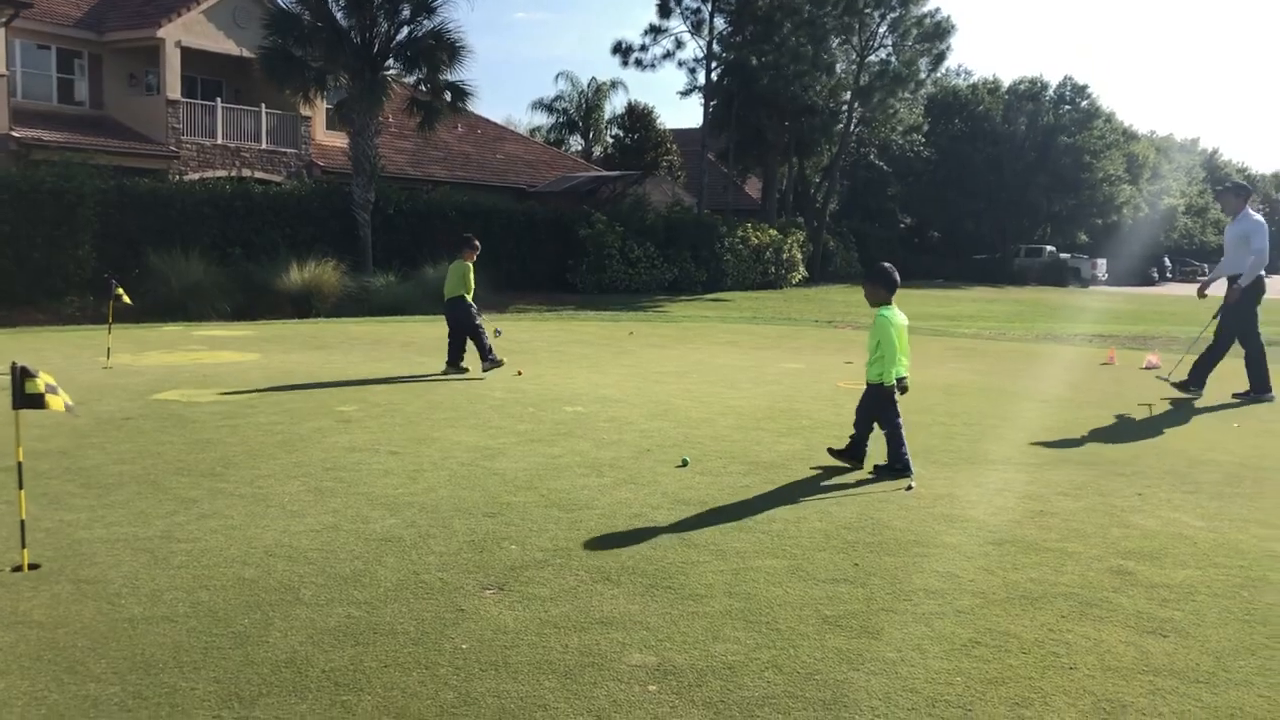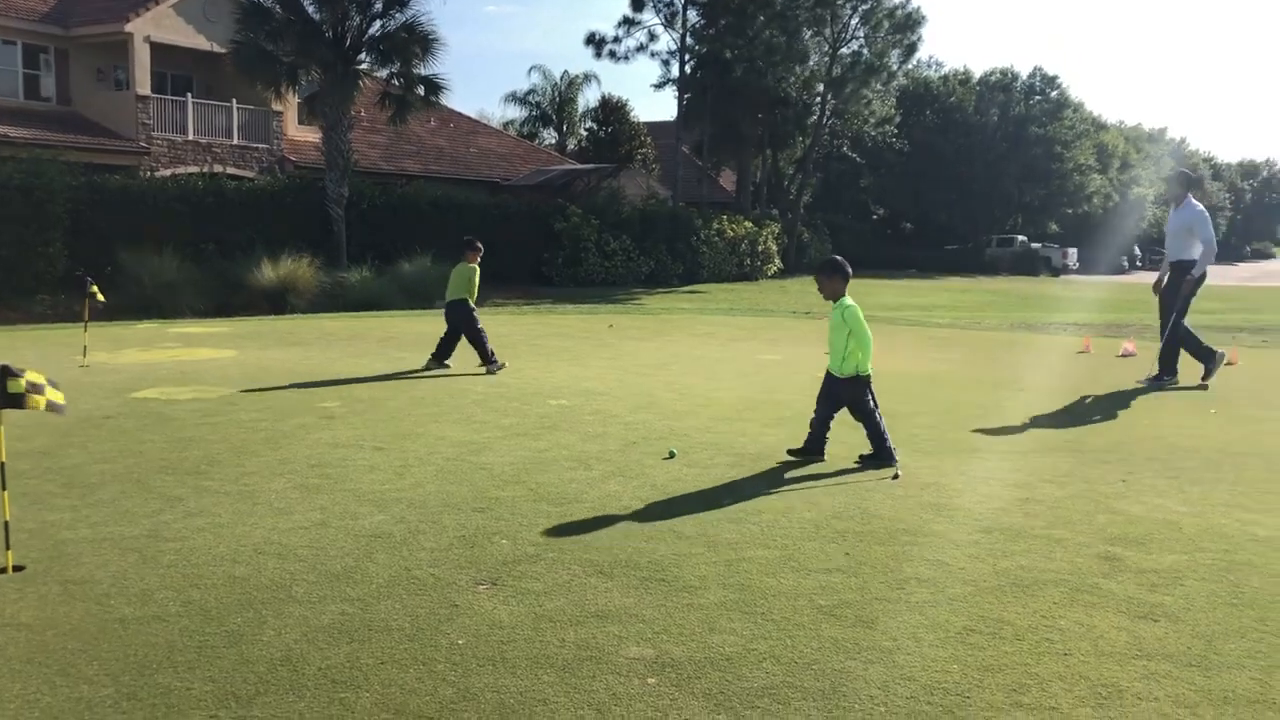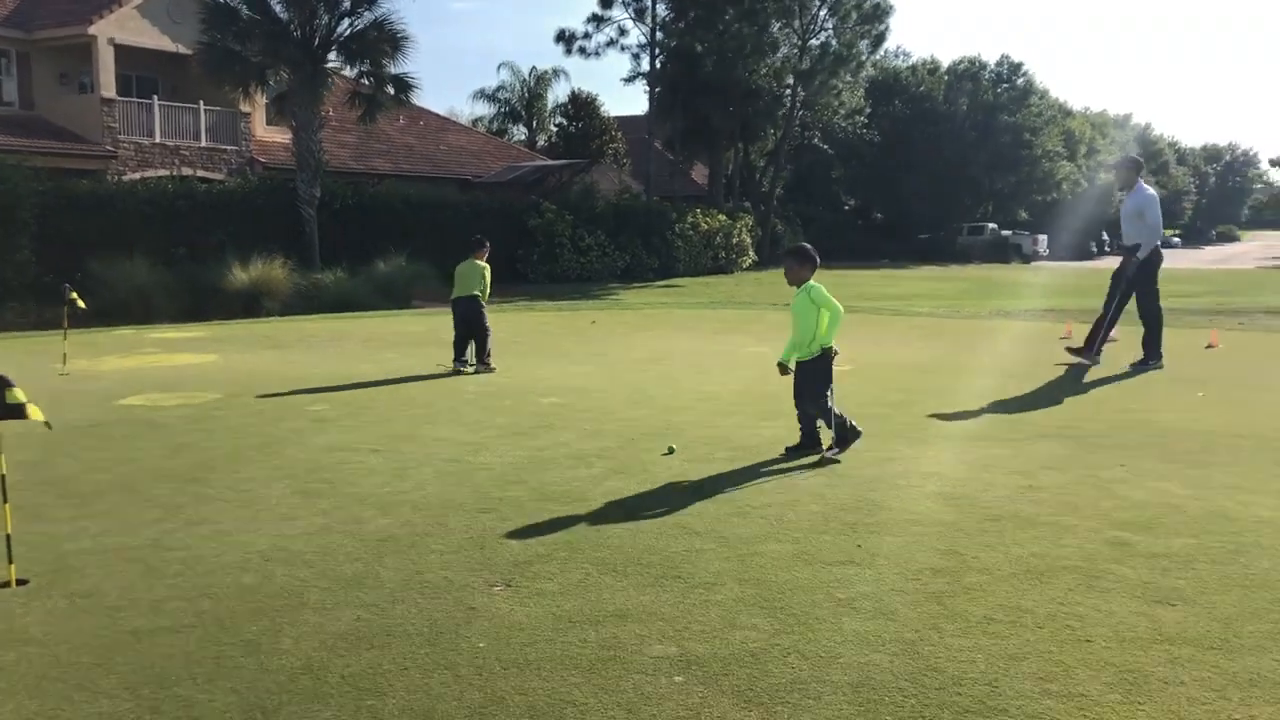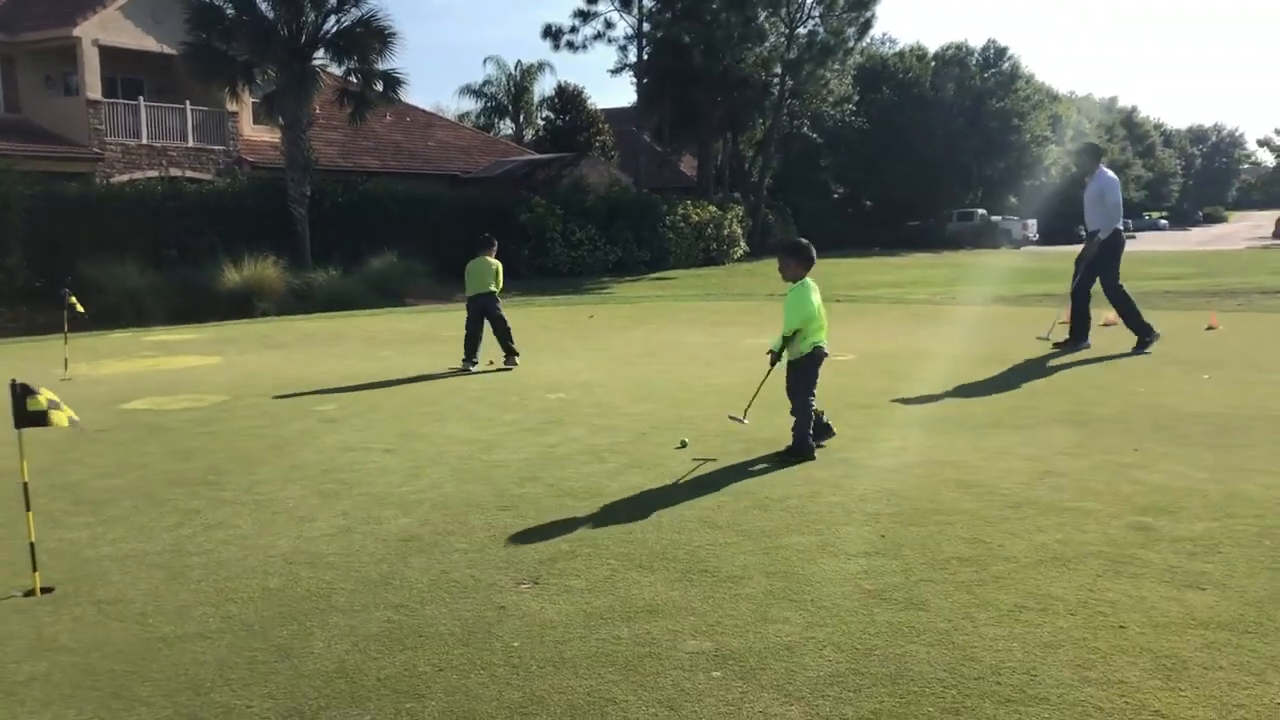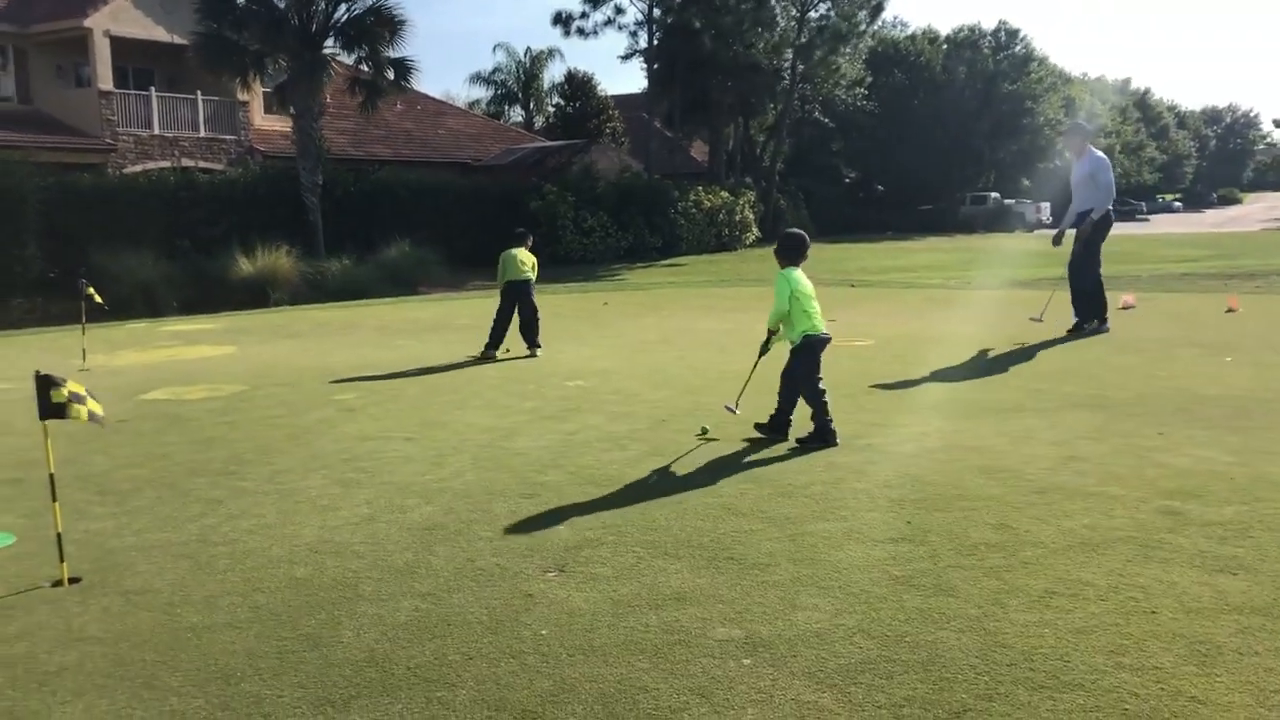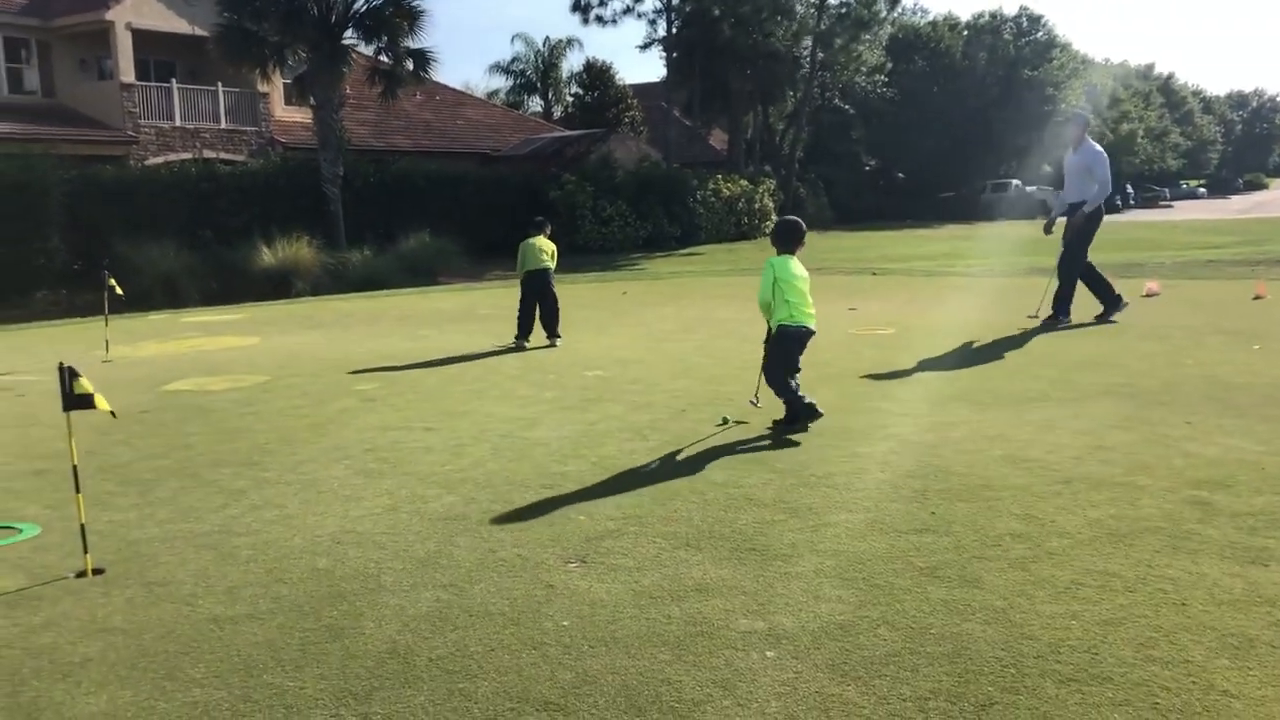
dt=0.3s
person 1, frame 1
left shoulder: (882, 317)
right shoulder: (898, 315)
left elbow: (891, 351)
right elbow: (902, 349)
left wrist: (888, 381)
right wrist: (902, 376)
left hip: (882, 381)
right hip: (881, 380)
left knee: (890, 423)
right knee: (863, 416)
left ankle: (900, 465)
right ankle: (854, 453)
person 1, frame 2
left shoulder: (848, 309)
right shoulder: (837, 308)
left elbow: (865, 339)
left wrist: (864, 370)
left hip: (851, 375)
right hip: (836, 372)
left knee: (866, 415)
right knee: (823, 410)
left ankle: (884, 453)
right ankle: (814, 448)
person 1, frame 3
left shoulder: (814, 290)
right shoulder: (798, 297)
left elbow: (837, 311)
left wrist: (827, 341)
right wrist: (784, 358)
left hip: (819, 355)
right hip: (802, 357)
left knee: (817, 401)
right knee: (802, 401)
left ankle: (846, 431)
right ankle: (809, 442)
person 1, frame 4
left shoulder: (807, 287)
right shoulder: (793, 292)
left elbow: (811, 312)
left wrist: (789, 332)
right wrist: (777, 348)
left hip: (809, 352)
right hip: (796, 353)
left knee: (801, 399)
right knee: (797, 397)
left ankle: (802, 446)
right ankle: (822, 429)
person 1, frame 5
left shoulder: (783, 277)
right shoulder: (802, 279)
left elbow: (782, 309)
left wrist: (771, 329)
right wrist: (772, 339)
left hip: (807, 339)
right hip: (811, 337)
left knee: (809, 386)
right knee: (789, 381)
left ankle: (825, 433)
right ankle: (779, 424)
person 1, frame 6
left shoulder: (772, 264)
right shoulder: (801, 269)
left elbow: (766, 298)
left wrist: (770, 320)
right wrist: (774, 324)
left hip: (787, 326)
right hip: (805, 326)
left knee: (773, 371)
right knee: (787, 371)
left ankle: (802, 409)
right ankle: (795, 417)
person 2, frame 1
left shoulder: (1254, 223)
right shoulder: (1233, 224)
left elbow: (1260, 258)
left wrist: (1239, 286)
right wrist: (1208, 280)
left hip: (1248, 285)
right hip: (1239, 285)
left knee: (1225, 335)
right knee: (1247, 337)
left ankle: (1195, 382)
right ankle: (1260, 389)
person 2, frame 2
left shoulder: (1196, 212)
right shoulder: (1175, 210)
left elbow: (1210, 247)
left wrist: (1193, 276)
right wrist: (1161, 276)
left hip: (1188, 271)
right hip: (1177, 270)
left knee: (1170, 321)
right knee: (1172, 321)
left ankle: (1167, 373)
right ankle: (1210, 356)
person 2, frame 3
left shoulder: (1147, 195)
right shoulder: (1129, 195)
left elbow: (1156, 231)
left wrist: (1137, 258)
left hip: (1146, 256)
right hip: (1132, 256)
left knee: (1148, 306)
right knee: (1113, 302)
left ankle: (1153, 357)
right ankle: (1092, 350)
person 2, frame 4
left shoulder: (1107, 180)
right shoulder: (1092, 181)
left elbow: (1115, 214)
left wrist: (1097, 240)
right wrist: (1091, 243)
left hip: (1108, 240)
right hip: (1096, 240)
left knee: (1112, 289)
right knee: (1079, 288)
left ankle: (1145, 333)
right ankle: (1078, 337)
person 2, frame 5
left shoulder: (1098, 160)
right shoulder: (1078, 163)
left elbow: (1108, 194)
left wrist: (1091, 220)
right wrist: (1063, 228)
left hip: (1097, 220)
right hip: (1085, 221)
left knee: (1078, 268)
right knee: (1089, 269)
left ankle: (1087, 319)
right ankle: (1097, 319)
person 2, frame 6
left shoulder: (1095, 153)
right shoulder: (1070, 154)
left elbow: (1104, 188)
left wrist: (1083, 212)
right wrist: (1054, 216)
left hip: (1088, 212)
right hip: (1075, 212)
left knee: (1069, 262)
right knee: (1079, 262)
left ankle: (1061, 312)
right ankle: (1112, 301)
